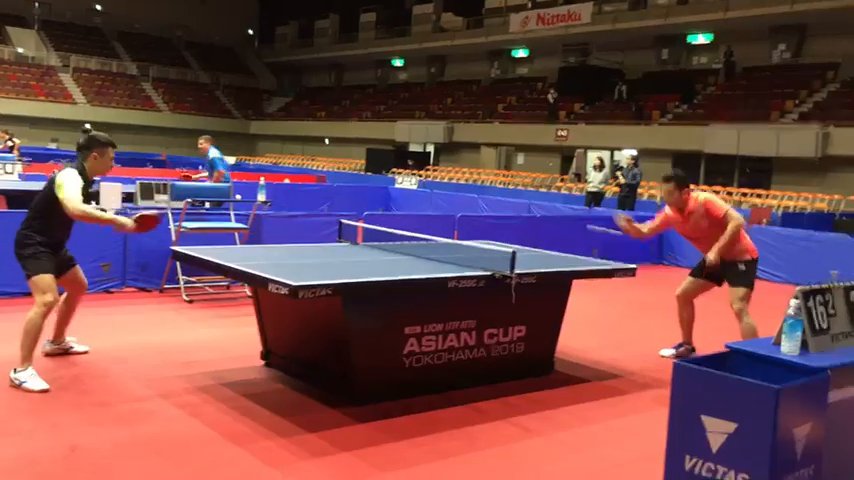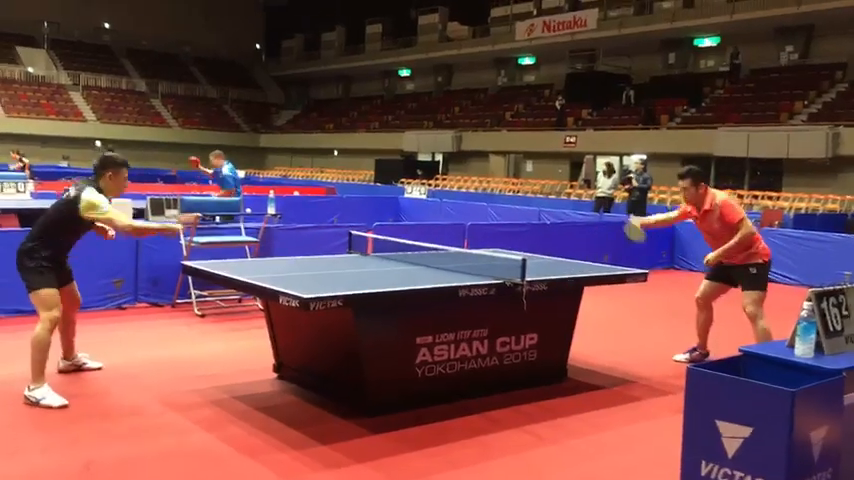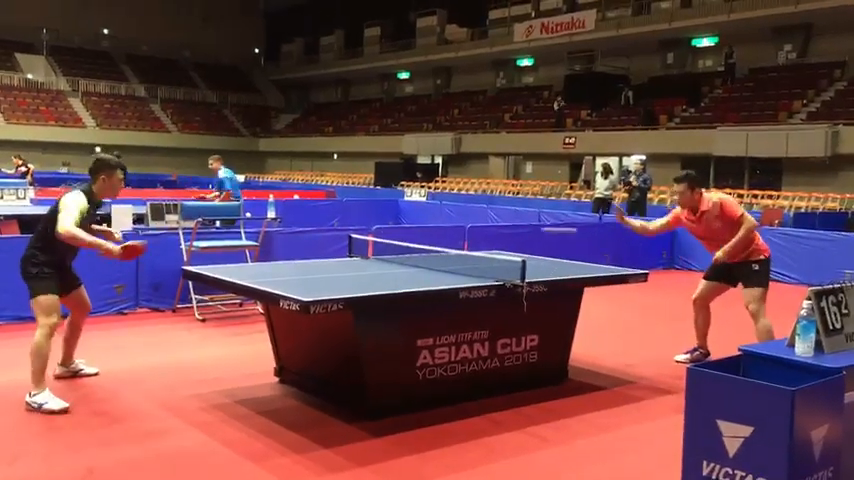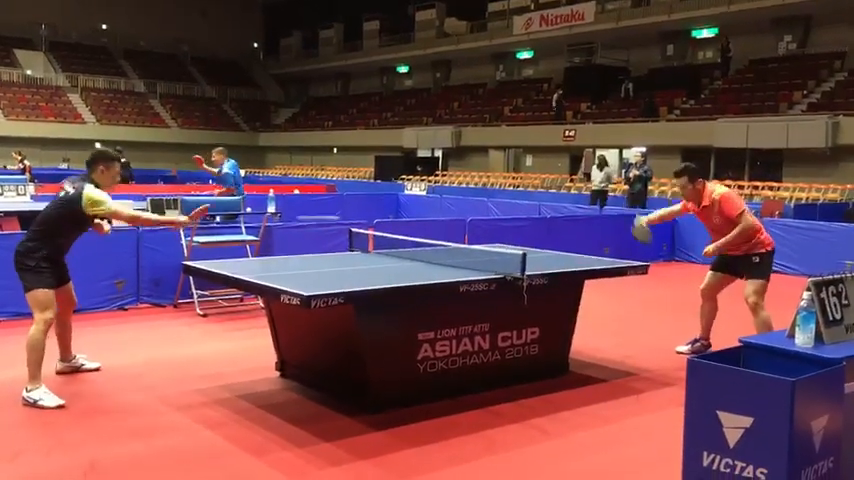
dt=0.4s
person 1, frame 1
left shoulder: (79, 176)
right shoulder: (70, 176)
right elbow: (75, 211)
left wrist: (102, 213)
right wrist: (115, 220)
left hip: (52, 245)
right hip: (33, 244)
left knee: (78, 287)
right knee: (46, 300)
left ankle: (57, 342)
right ankle: (22, 370)
person 1, frame 2
left shoulder: (84, 189)
right shoulder: (91, 196)
right elbow: (125, 226)
left wrist: (99, 228)
right wrist: (165, 228)
left hip: (51, 256)
right hip: (34, 258)
left knee: (72, 305)
right knee: (51, 316)
left ankle: (69, 359)
right ankle: (36, 388)
person 1, frame 3
left shoulder: (92, 199)
right shoulder: (77, 198)
right elbow: (65, 231)
left wrist: (104, 231)
right wrist: (104, 246)
left hip: (59, 265)
right hip: (40, 265)
left knee: (82, 309)
right knee: (50, 322)
left ankle: (67, 364)
right ankle: (37, 393)
person 1, frame 4
left shoulder: (75, 184)
right shoulder: (89, 193)
right elbow: (130, 217)
left wrist: (95, 223)
right wrist: (178, 220)
left hip: (48, 255)
right hip: (33, 258)
left knee: (66, 306)
right knee: (45, 317)
left ankle: (67, 360)
right ankle: (33, 389)
person 2, frame 1
left shoulder: (705, 201)
right shoulder: (671, 213)
left elbow: (738, 222)
right elbow: (646, 231)
left wrist: (718, 249)
right wrist: (630, 226)
left hip: (741, 255)
right hip: (713, 258)
left knee: (739, 308)
right knee: (683, 296)
right ankle: (687, 345)
person 2, frame 2
left shoulder: (722, 202)
right shoulder: (691, 206)
left elbow: (749, 231)
right elbow: (669, 217)
left wrist: (718, 253)
right wrist: (641, 222)
left hip: (752, 258)
right hip: (727, 260)
left knee: (752, 310)
right knee: (701, 299)
right ankle: (701, 350)
person 2, frame 3
left shoulder: (720, 202)
right shoulder: (682, 213)
left elbow: (751, 224)
right elbow: (651, 228)
left wrist: (727, 249)
right wrist: (626, 221)
left hip: (753, 256)
right hip: (725, 260)
left knee: (755, 310)
right knee: (699, 300)
right ankle: (702, 349)
person 2, frame 4
left shoulder: (721, 196)
right shoulder: (693, 201)
left elbow: (748, 225)
right elbow: (671, 211)
left wrist: (718, 244)
right wrist: (647, 220)
left hip: (756, 248)
right hip: (731, 251)
left knee: (753, 300)
right knee: (706, 291)
right ankle: (703, 341)
